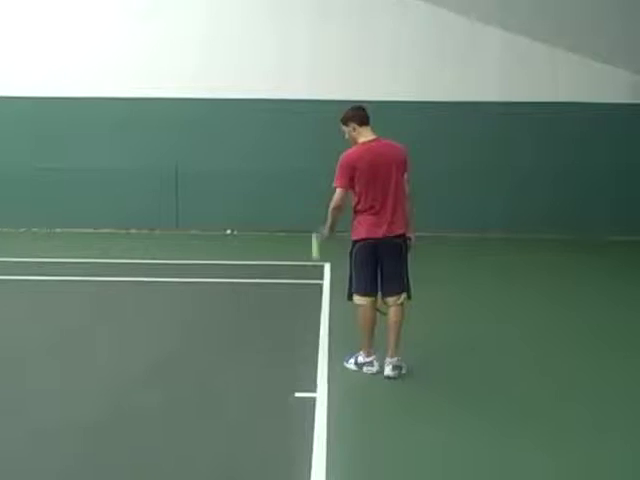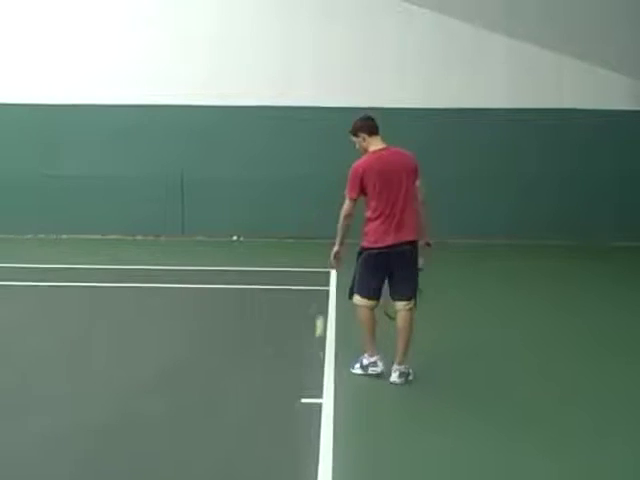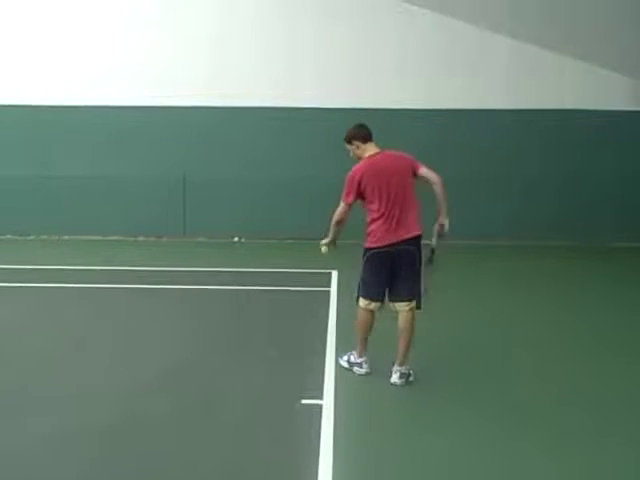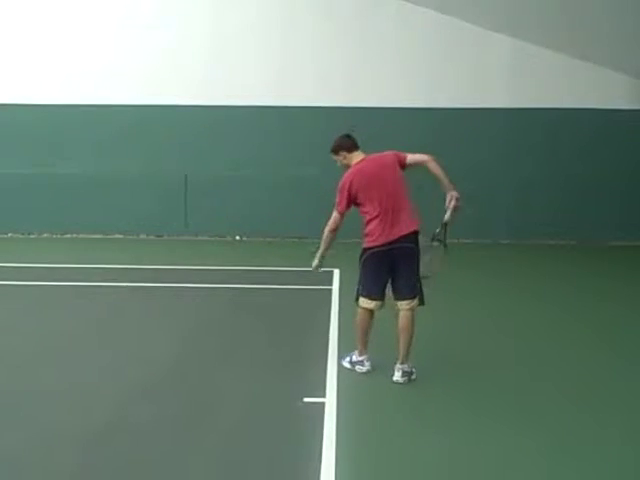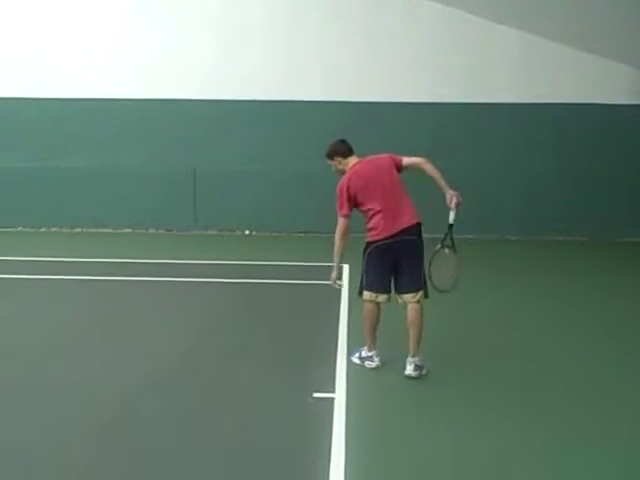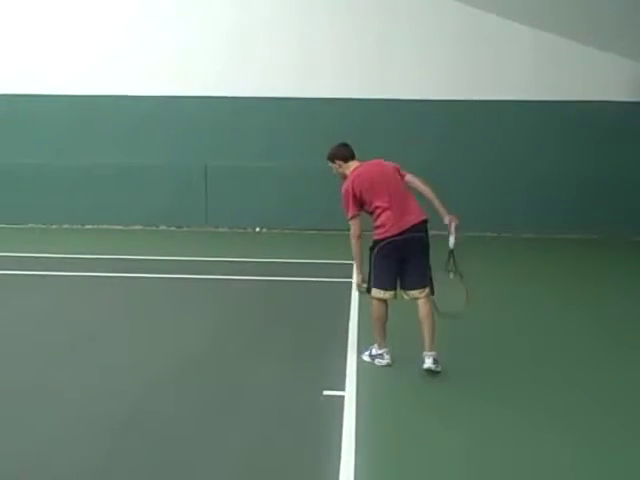
dt=0.2s
person 1, frame 1
left shoulder: (349, 157)
right shoulder: (398, 151)
left elbow: (338, 202)
right elbow: (405, 193)
left wrist: (329, 227)
right wrist: (408, 229)
left hip: (365, 236)
right hip: (395, 234)
left knee: (364, 299)
right knee: (395, 300)
left ankle: (367, 357)
right ankle: (393, 361)
person 1, frame 2
left shoulder: (360, 167)
right shoulder: (408, 159)
left elbow: (347, 212)
right elbow: (418, 200)
left wrist: (338, 244)
right wrist: (423, 235)
left hip: (374, 244)
right hip: (406, 242)
left knee: (363, 300)
right knee: (405, 306)
left ankle: (372, 358)
right ankle: (399, 367)
person 1, frame 3
left shoulder: (358, 172)
right shoulder: (402, 159)
left elbow: (340, 215)
right elbow: (435, 179)
left wrist: (330, 238)
right wrist: (443, 215)
left hip: (378, 245)
right hip: (409, 241)
left knee: (366, 304)
right knee: (406, 307)
left ankle: (359, 358)
right ankle: (400, 368)
person 1, frame 4
left shoulder: (348, 179)
right shoulder: (389, 159)
left elbow: (333, 225)
right elbow: (427, 159)
left wrist: (320, 255)
right wrist: (450, 189)
left hip: (376, 244)
right hip: (407, 238)
left knee: (366, 303)
right knee: (407, 306)
left ankle: (360, 357)
right ankle: (402, 366)
person 1, frame 5
left shoulder: (345, 183)
right shoulder: (384, 160)
left elbow: (342, 230)
right elbow: (422, 162)
left wrist: (336, 267)
right wrist: (448, 191)
left hip: (380, 239)
right hip: (409, 231)
left knee: (371, 297)
right knee: (414, 299)
left ankle: (370, 353)
right ankle: (413, 360)
person 1, frame 6
left shoulder: (349, 185)
right shoulder: (383, 165)
left elbow: (356, 232)
right elbow: (417, 184)
left wrist: (359, 270)
right wrist: (445, 214)
left hip: (388, 236)
right hip: (417, 228)
left knee: (379, 295)
right knee: (422, 295)
left ankle: (380, 351)
right ankle: (429, 354)
